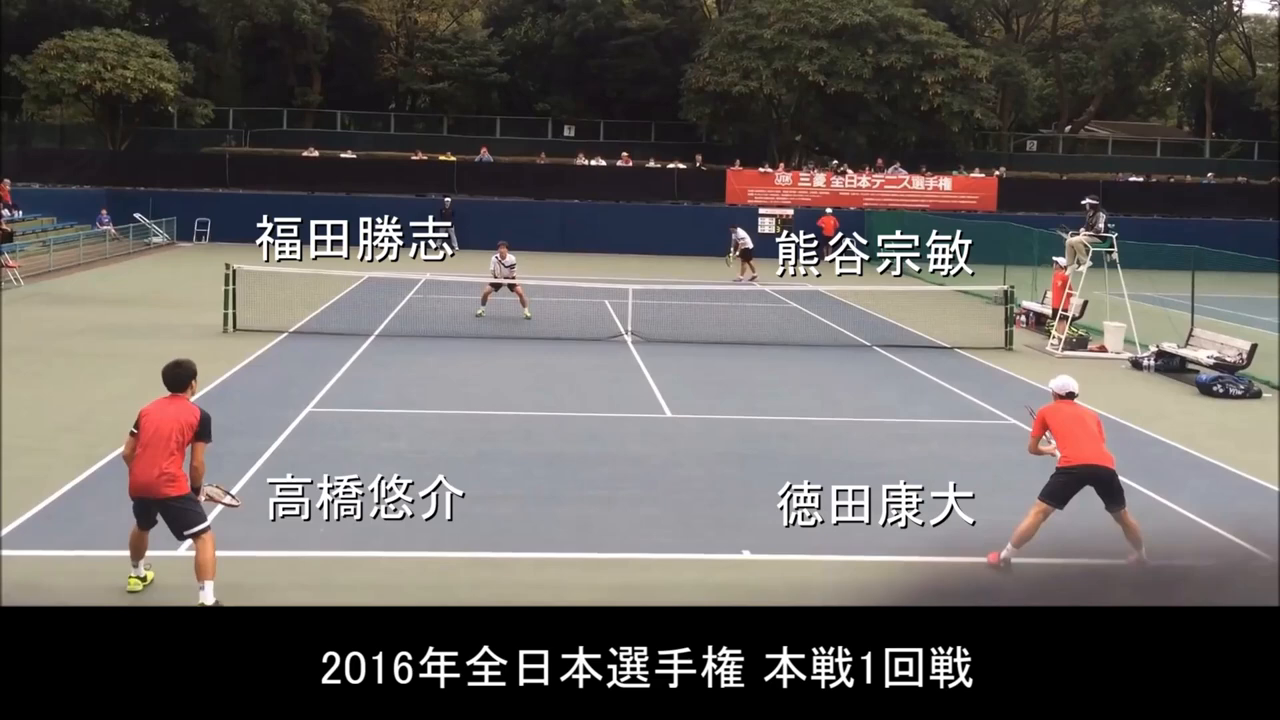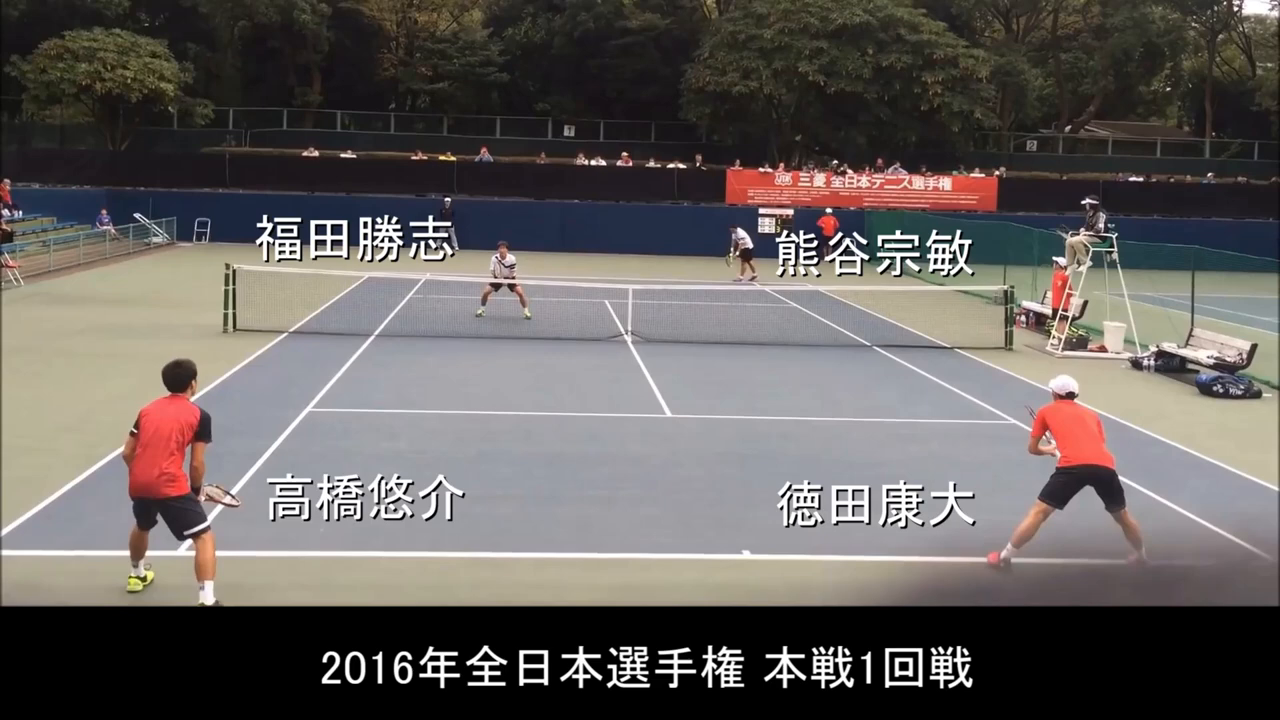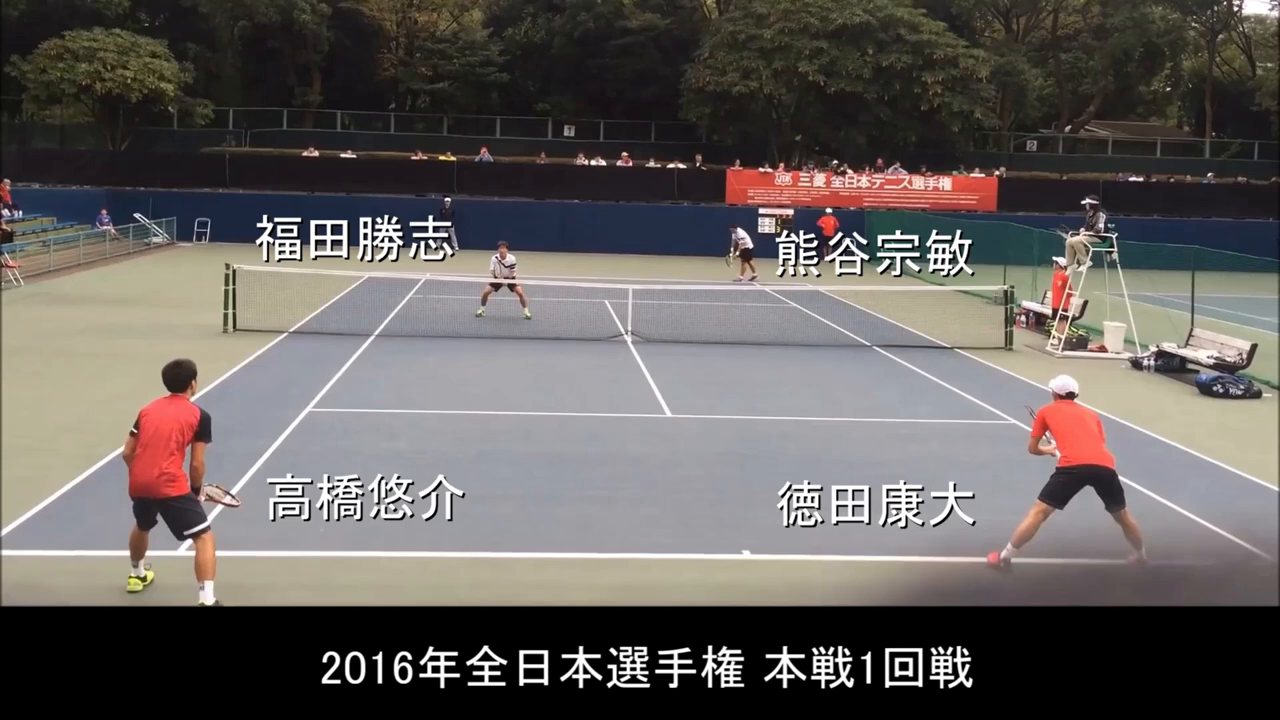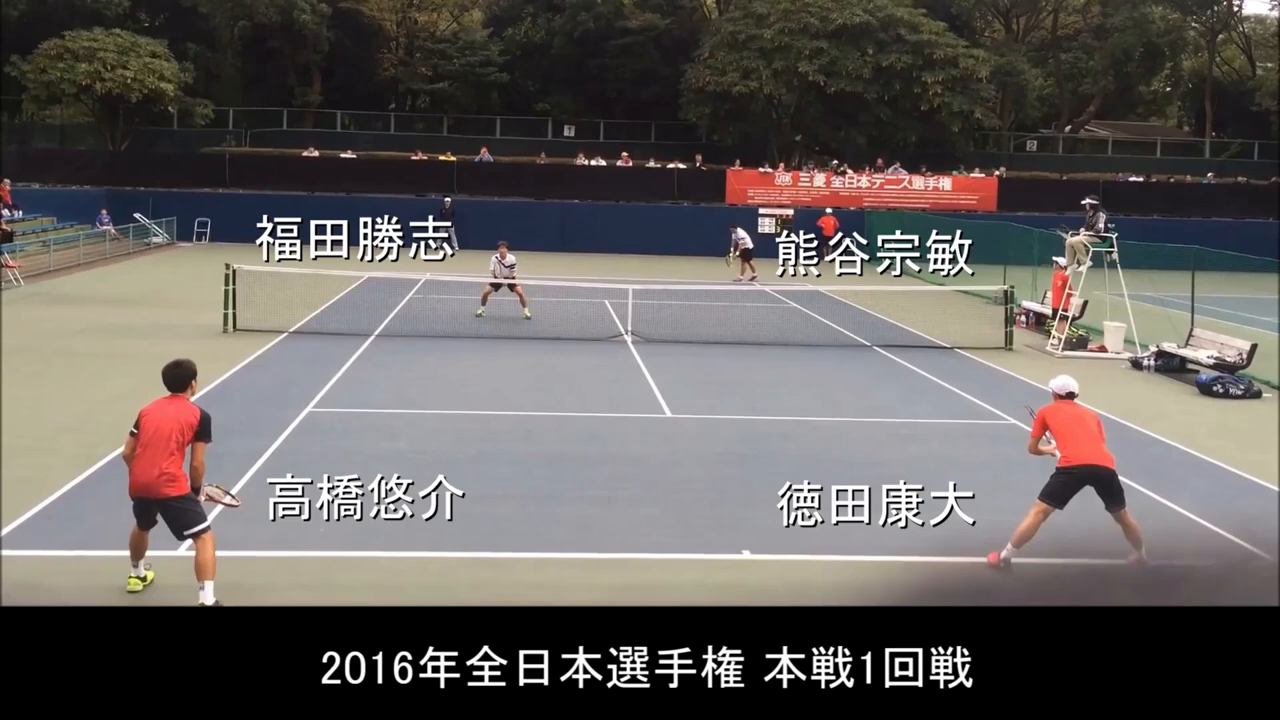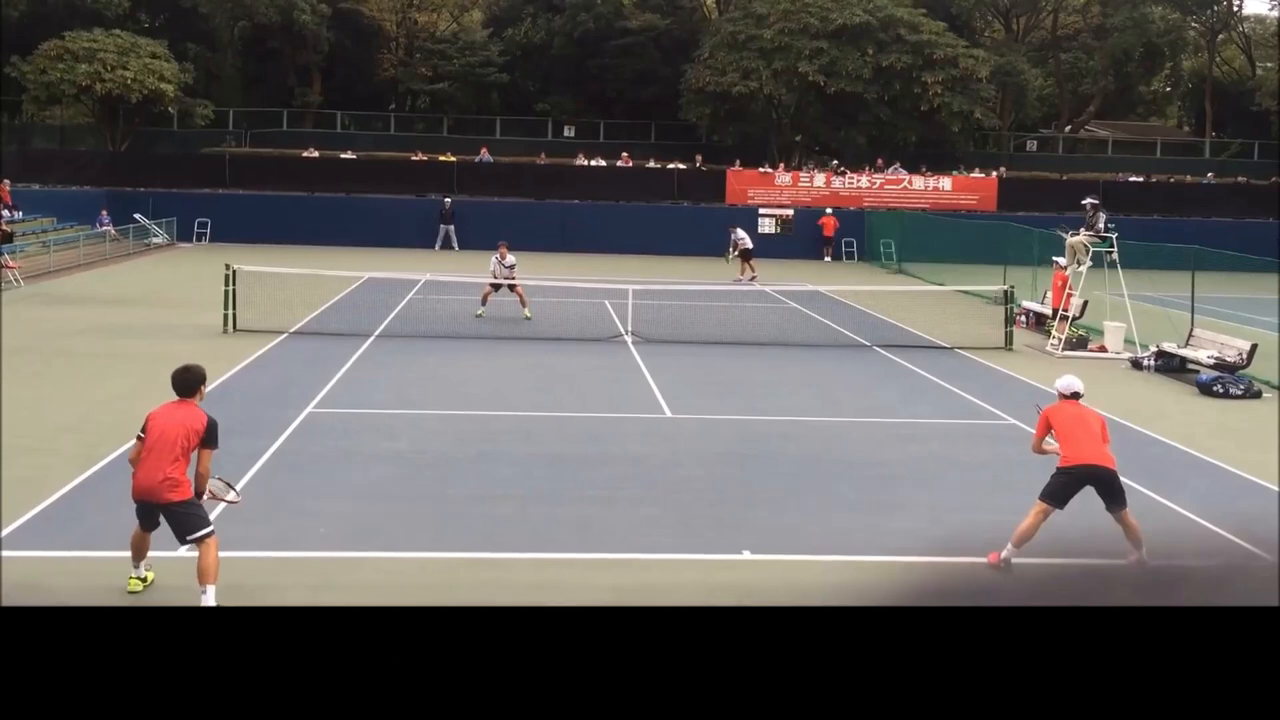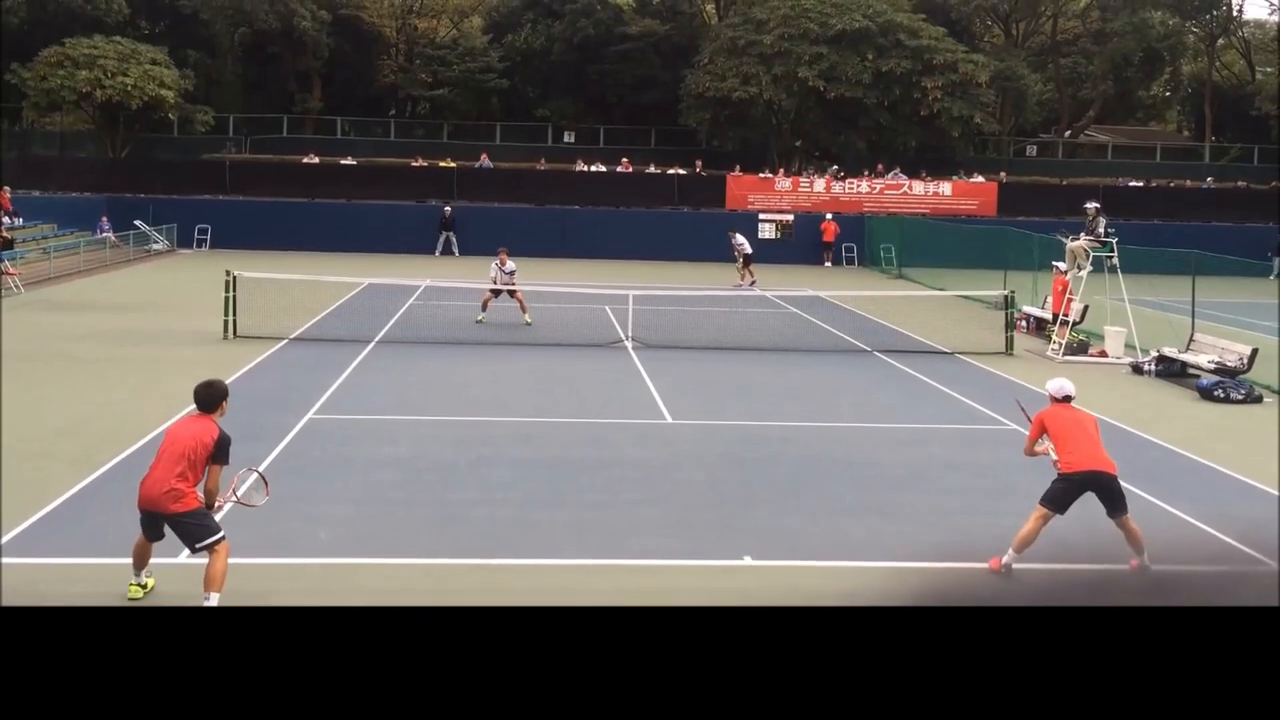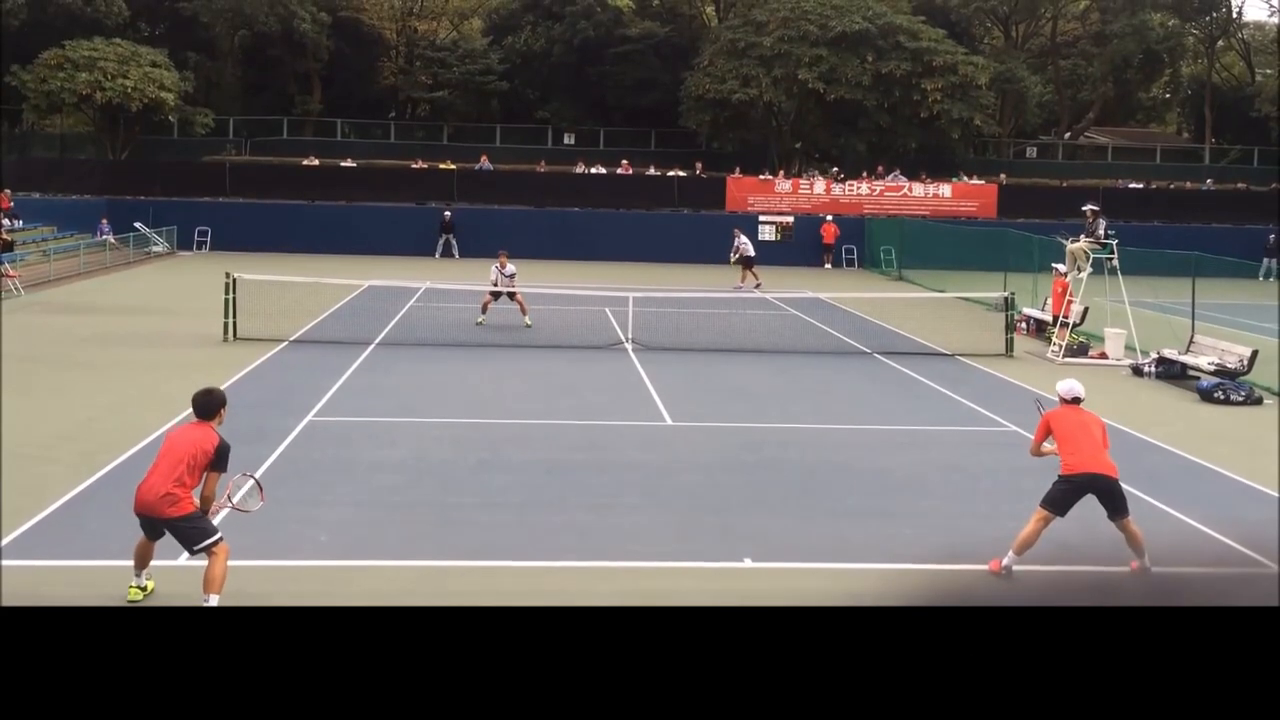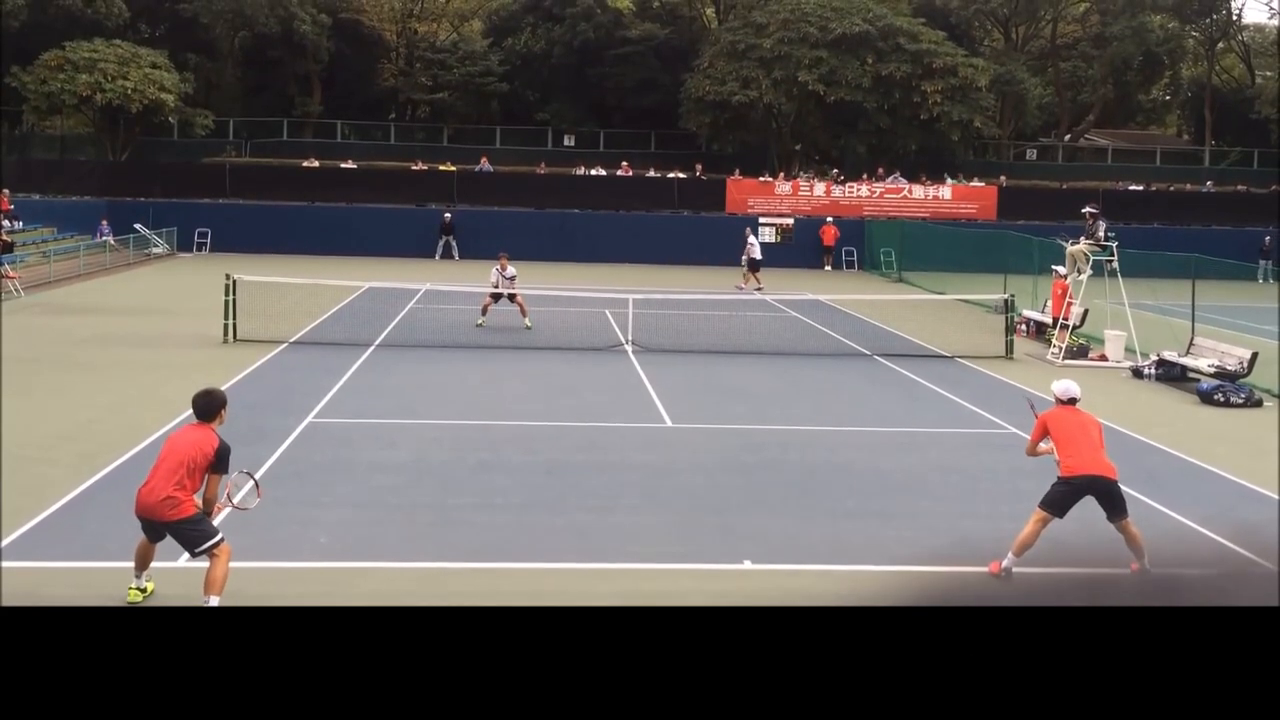
dt=0.5s
person 1, frame 1
left shoulder: (147, 409)
right shoulder: (199, 416)
left elbow: (127, 453)
right elbow: (197, 463)
right wrist: (196, 490)
left hip: (138, 483)
right hip: (170, 486)
left knee: (141, 527)
right knee: (204, 538)
left ankle: (137, 575)
right ankle: (207, 599)
person 1, frame 2
left shoulder: (147, 409)
right shoulder: (199, 415)
left elbow: (127, 453)
right elbow: (197, 463)
right wrist: (196, 490)
left hip: (138, 483)
right hip: (170, 486)
left knee: (142, 527)
right knee: (204, 538)
left ankle: (137, 575)
right ankle: (207, 599)
person 1, frame 3
left shoulder: (147, 409)
right shoulder: (199, 416)
left elbow: (127, 453)
right elbow: (197, 464)
right wrist: (195, 490)
left hip: (138, 483)
right hip: (170, 486)
left knee: (142, 527)
right knee: (204, 538)
left ankle: (137, 575)
right ankle: (207, 599)
person 1, frame 4
left shoulder: (147, 410)
right shoulder: (199, 416)
left elbow: (127, 453)
right elbow: (197, 463)
right wrist: (196, 490)
left hip: (138, 483)
right hip: (170, 486)
left knee: (142, 527)
right knee: (204, 538)
left ankle: (137, 575)
right ankle: (207, 600)
person 1, frame 5
left shoulder: (154, 413)
right shoulder: (206, 422)
left elbow: (133, 457)
right elbow: (202, 471)
right wrist: (198, 495)
left hip: (141, 485)
right hip: (172, 490)
left knee: (144, 528)
right knee: (208, 542)
left ankle: (137, 576)
right ankle: (207, 602)
person 1, frame 6
left shoulder: (179, 424)
right shoulder: (220, 437)
right elbow: (211, 486)
left wrist: (195, 498)
right wrist: (210, 507)
left hip: (147, 493)
right hip: (177, 501)
left knee: (147, 537)
right knee: (219, 549)
left ankle: (138, 583)
right ankle: (210, 603)
person 1, frame 7
left shoulder: (177, 432)
right shoulder: (220, 445)
right elbow: (208, 493)
left wrist: (192, 503)
right wrist: (204, 512)
left hip: (142, 499)
right hip: (172, 505)
left knee: (150, 536)
right knee: (219, 551)
left ankle: (138, 585)
right ankle: (210, 603)
person 1, frame 8
left shoulder: (178, 434)
right shoulder: (220, 446)
right elbow: (210, 495)
left wrist: (197, 505)
right wrist: (208, 513)
left hip: (144, 502)
right hip: (173, 508)
left knee: (151, 538)
right knee: (221, 553)
left ankle: (138, 586)
right ankle: (210, 603)
person 2, frame 1
left shoulder: (1046, 411)
right shoulder: (1091, 414)
left elbow: (1032, 448)
left wrist: (1049, 450)
left hip: (1073, 466)
right hip: (1104, 466)
left knee: (1038, 512)
right knee: (1122, 515)
left ankle: (1004, 557)
right ankle: (1141, 555)
person 2, frame 2
left shoulder: (1046, 411)
right shoulder: (1091, 414)
left elbow: (1032, 448)
left wrist: (1049, 449)
left hip: (1072, 466)
right hip: (1105, 465)
left knee: (1038, 512)
right knee: (1122, 515)
left ankle: (1004, 557)
right ankle: (1141, 555)
person 2, frame 3
left shoulder: (1046, 411)
right shoulder: (1091, 414)
left elbow: (1032, 448)
left wrist: (1050, 449)
left hip: (1072, 466)
right hip: (1105, 466)
left knee: (1038, 512)
right knee: (1122, 515)
left ankle: (1004, 557)
right ankle: (1141, 555)
person 2, frame 4
left shoulder: (1046, 411)
right shoulder: (1091, 414)
left elbow: (1032, 448)
left wrist: (1050, 449)
left hip: (1072, 466)
right hip: (1105, 466)
left knee: (1038, 512)
right knee: (1122, 515)
left ankle: (1004, 556)
right ankle: (1140, 555)
person 2, frame 5
left shoulder: (1051, 411)
right shoulder: (1096, 415)
left elbow: (1036, 448)
left hip: (1073, 466)
right hip: (1105, 467)
left knee: (1039, 512)
right knee: (1123, 516)
left ankle: (1004, 557)
right ankle: (1141, 555)
person 2, frame 6
left shoulder: (1044, 415)
right shoulder: (1089, 417)
left elbow: (1028, 451)
left wrist: (1044, 449)
left hip: (1074, 472)
right hip: (1106, 471)
left knee: (1039, 517)
right knee: (1124, 521)
left ankle: (1006, 562)
right ankle: (1143, 561)
person 2, frame 7
left shoulder: (1051, 415)
right shoulder: (1096, 420)
left elbow: (1034, 451)
left hip: (1075, 474)
right hip: (1107, 474)
left knee: (1040, 519)
right knee: (1125, 523)
left ankle: (1006, 564)
right ankle: (1144, 563)
person 2, frame 8
left shoulder: (1048, 416)
right shoulder: (1093, 420)
left elbow: (1030, 451)
left wrist: (1049, 449)
left hip: (1074, 476)
right hip: (1106, 475)
left knee: (1038, 520)
right knee: (1124, 525)
left ankle: (1005, 566)
right ankle: (1143, 565)
